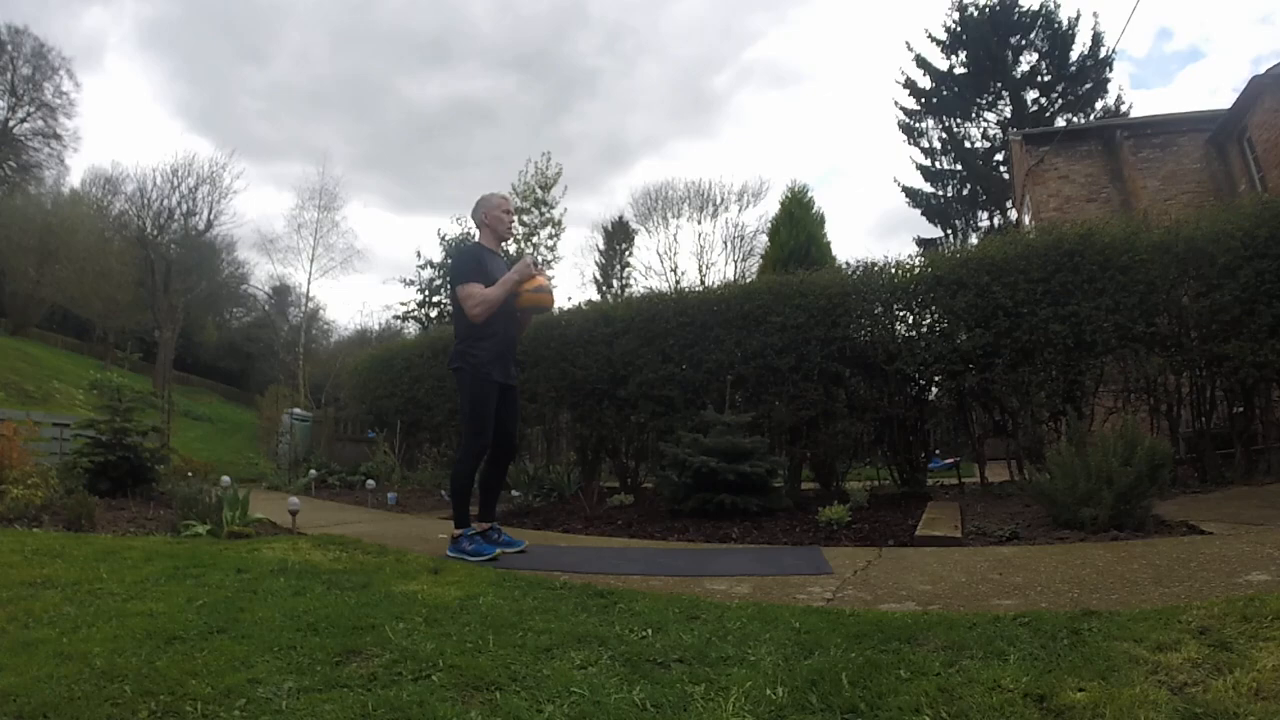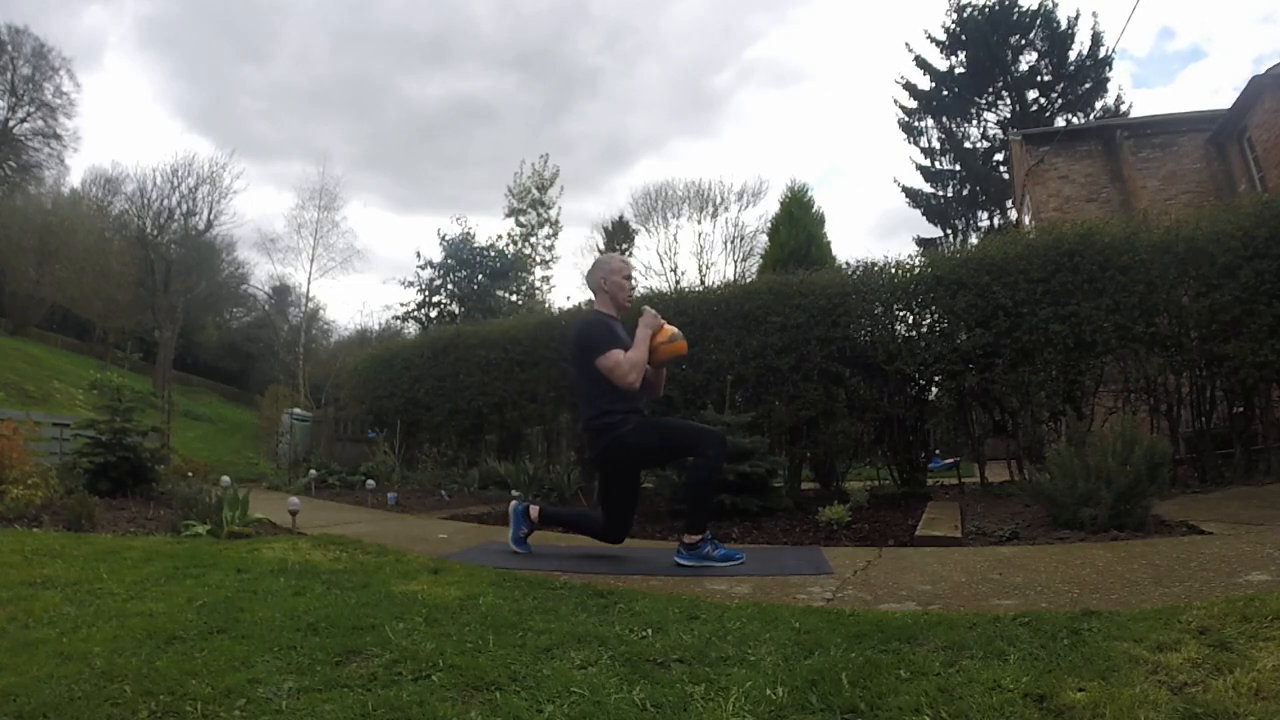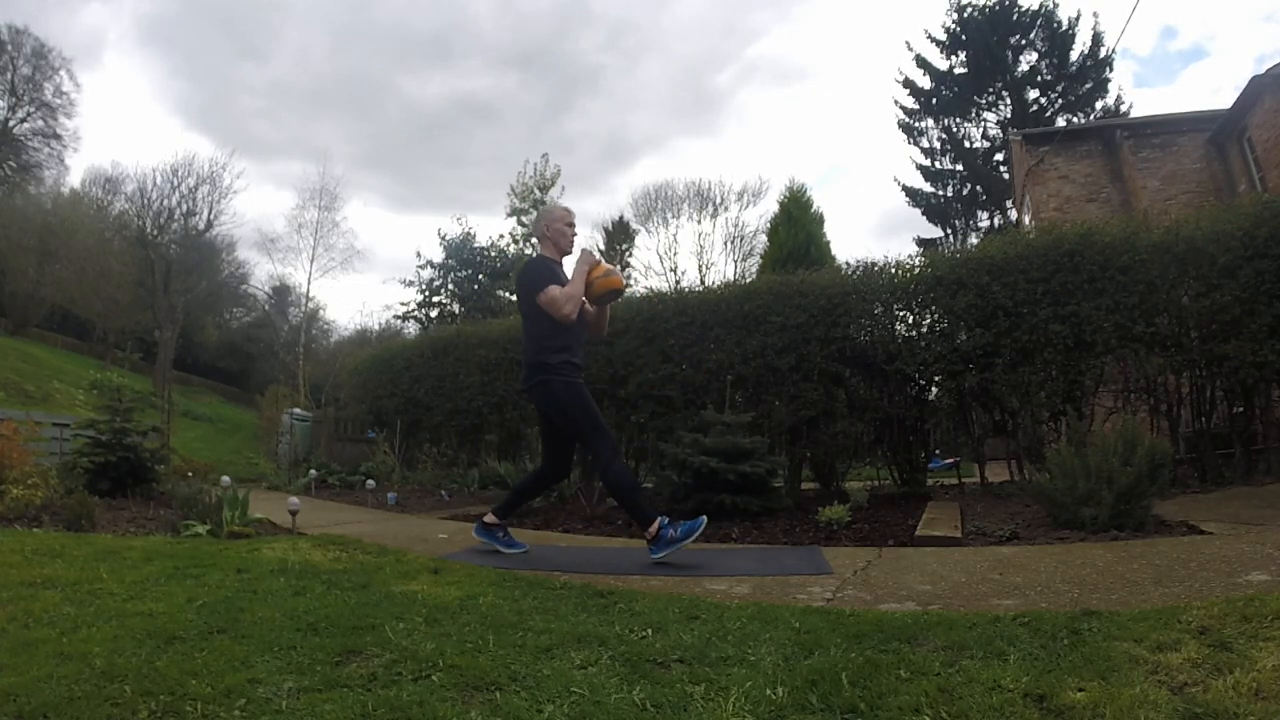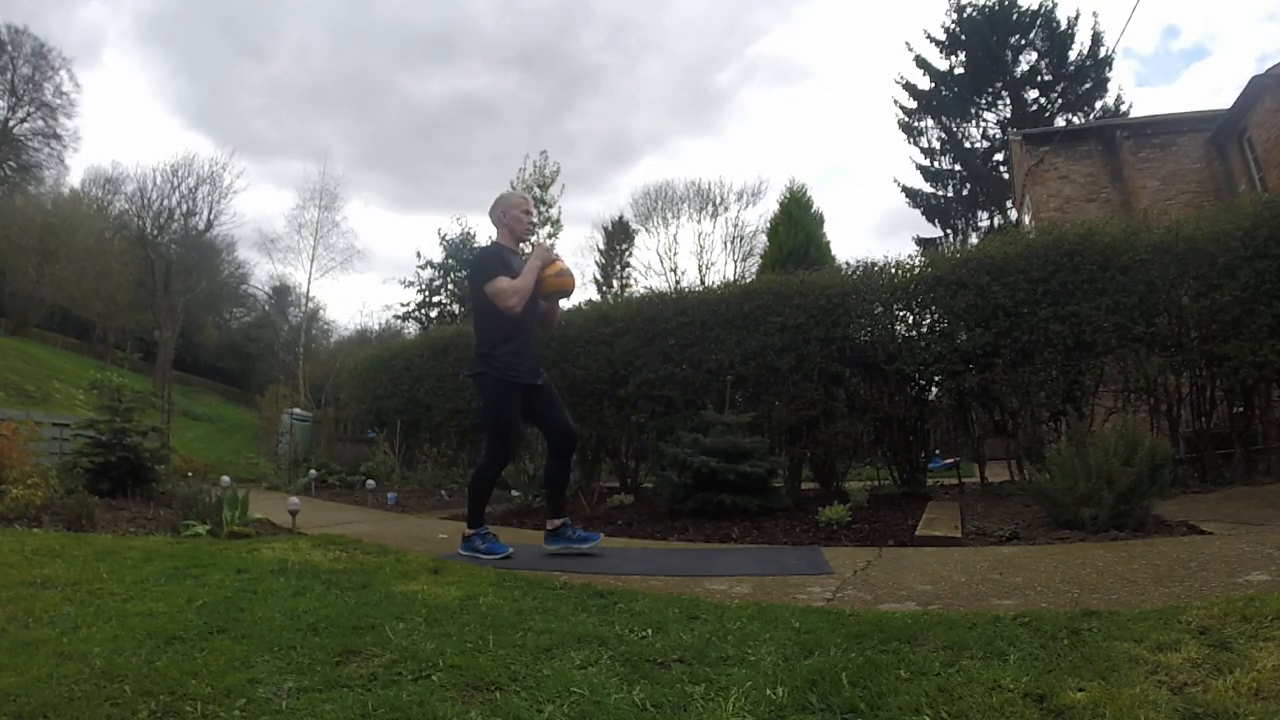
dt=1s
person 1, frame 1
left shoulder: (503, 264)
right shoulder: (468, 258)
left elbow: (514, 323)
right elbow: (476, 308)
right wrist: (514, 277)
left hip: (503, 368)
right hip: (477, 365)
left knee: (505, 446)
right knee: (476, 445)
left ankle: (485, 527)
right ankle: (461, 533)
person 1, frame 2
left shoulder: (614, 329)
right shoulder: (594, 328)
left elbow: (653, 390)
right elbow: (629, 378)
right wrist: (645, 330)
left hip: (623, 436)
right hip: (616, 434)
left knee: (613, 530)
right knee: (710, 443)
left ankle: (529, 515)
right ankle: (694, 543)
person 1, frame 3
left shoulder: (561, 276)
right shoulder: (535, 270)
left elbow: (597, 327)
right elbow: (566, 310)
right wrist: (583, 269)
left hip: (559, 378)
right hip: (551, 377)
left knee: (555, 467)
right knee: (604, 446)
left ankle: (491, 522)
right ankle: (656, 531)
person 1, frame 4
left shoulder: (523, 262)
right shoulder: (487, 258)
left elbow: (546, 322)
right elbow: (510, 302)
right wrist: (536, 263)
left hip: (530, 372)
right hip: (499, 373)
left knee: (565, 437)
right knee: (500, 452)
left ankle: (556, 527)
right ankle: (474, 532)
